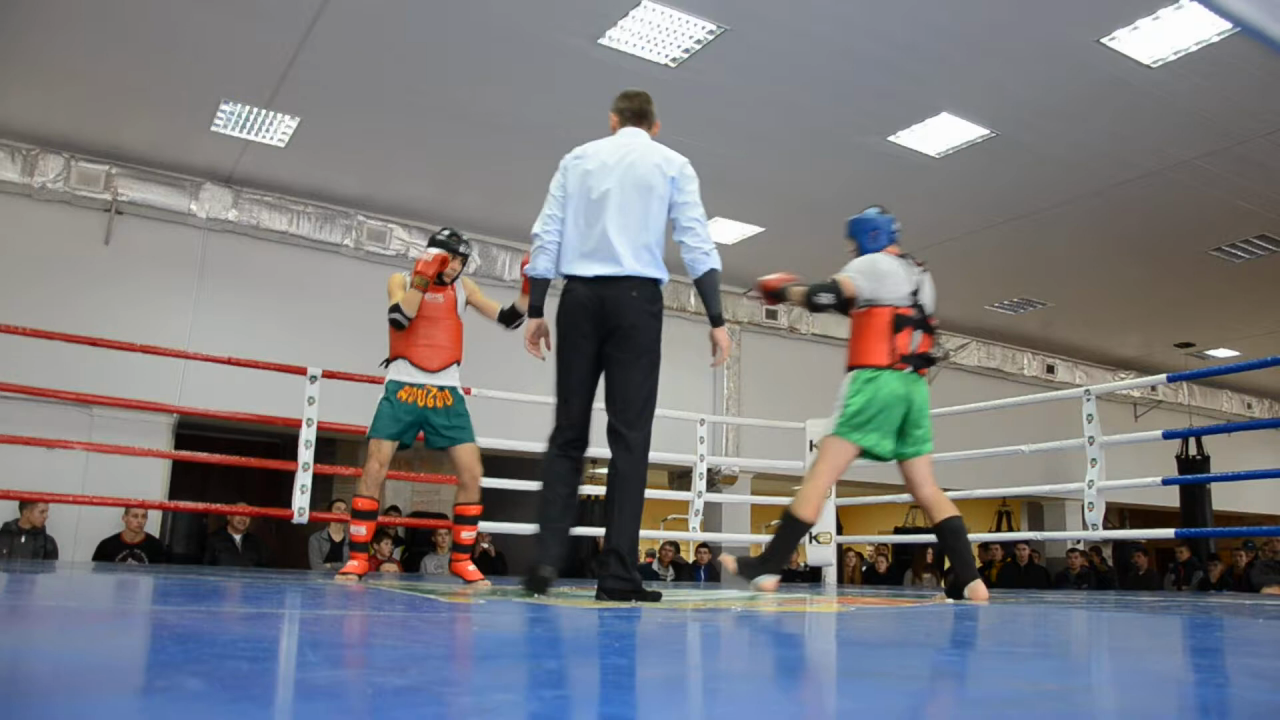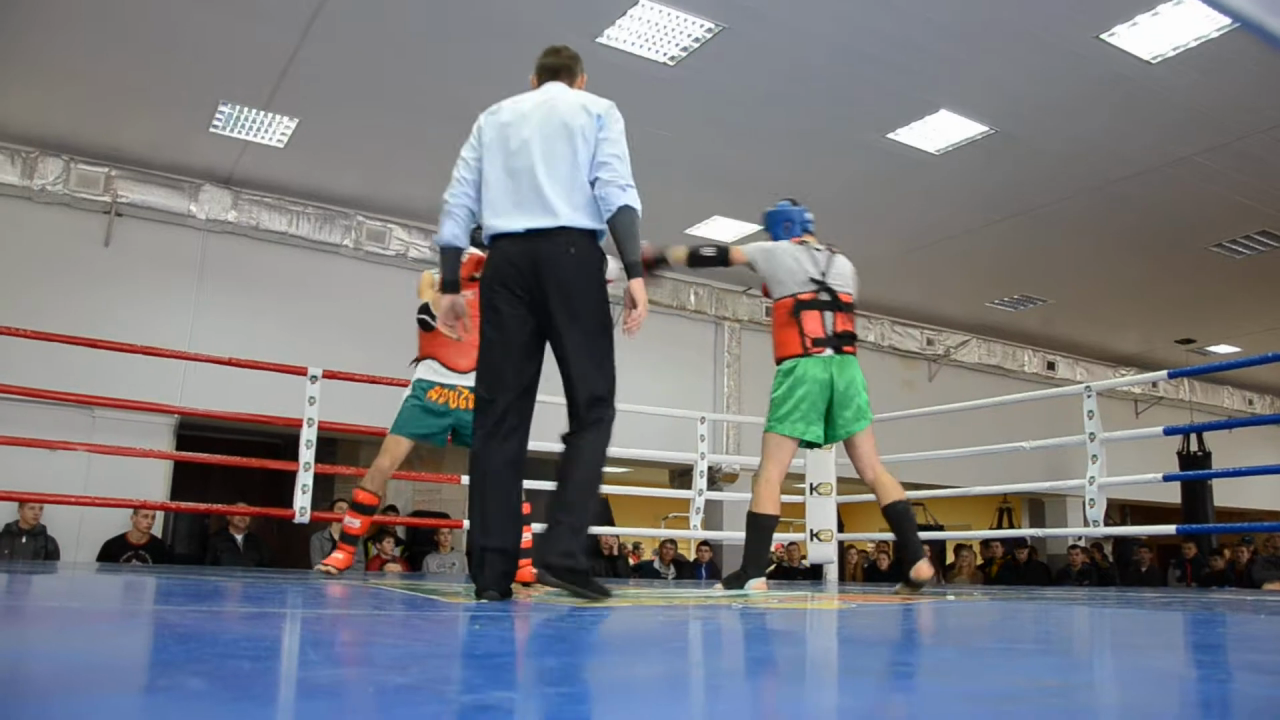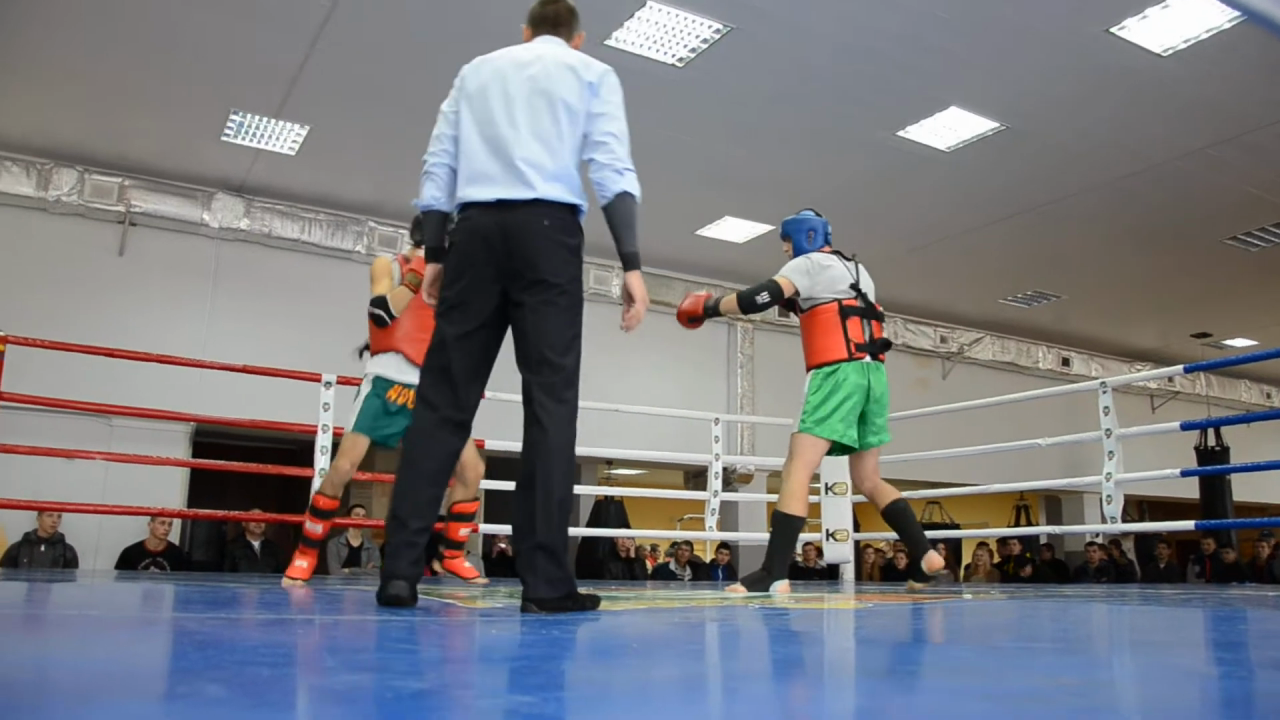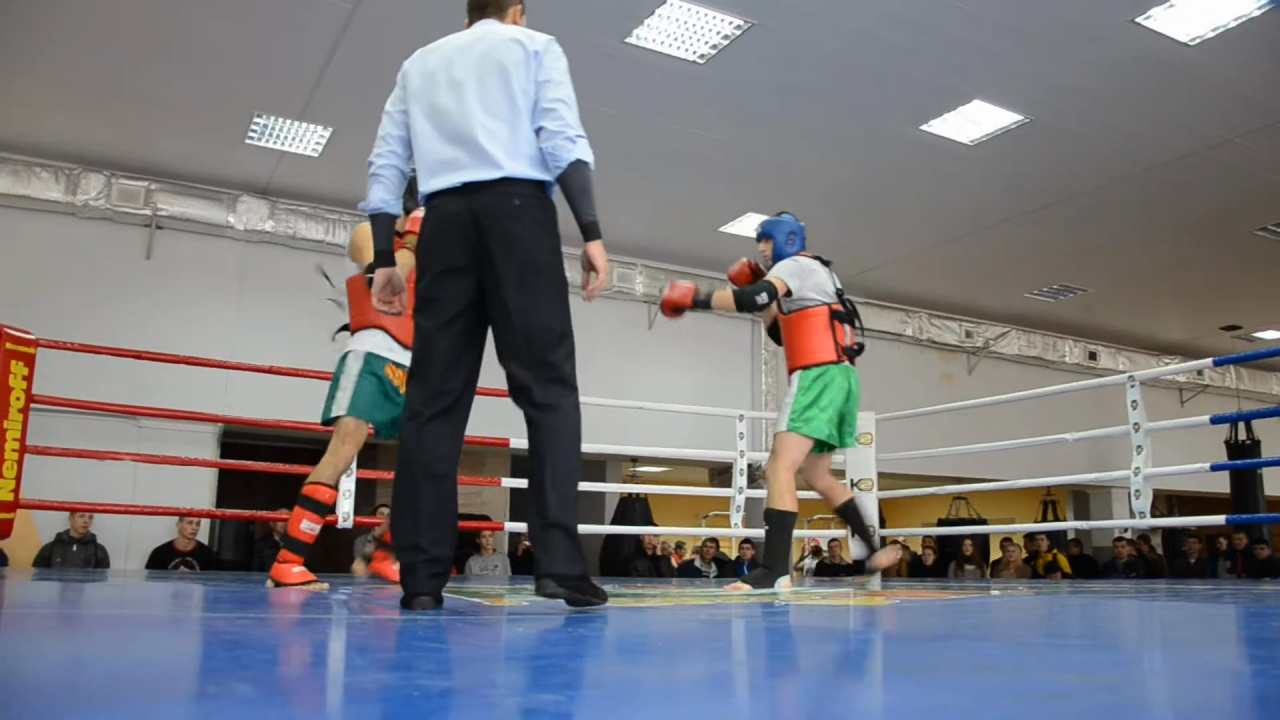
dt=0.7s
person 1, frame 1
left shoulder: (577, 159)
right shoulder: (673, 164)
left elbow: (546, 238)
right elbow: (697, 244)
left wrist: (536, 311)
right wrist: (717, 319)
left hip: (580, 298)
right hip: (635, 299)
left knee: (569, 431)
right knee: (630, 436)
left ankle: (548, 556)
right ankle: (618, 574)
person 1, frame 2
left shoulder: (494, 116)
right shoulder: (597, 110)
left elbow: (458, 202)
right elbow: (616, 190)
left wrist: (450, 286)
right wrist: (634, 272)
left hip: (507, 261)
right hip: (572, 255)
left knee: (500, 413)
right knee: (591, 403)
left ankle: (492, 572)
right ankle: (562, 548)
person 1, frame 3
left shoulder: (477, 69)
right shoulder: (592, 74)
left elbow: (438, 166)
right elbow: (612, 169)
left wrist: (434, 253)
right wrist: (630, 264)
left hip: (476, 230)
right hip: (547, 230)
left knee: (444, 397)
right knee: (550, 401)
left ankle: (401, 567)
right ankle: (545, 582)
person 1, frame 4
left shoulder: (420, 61)
left elbow: (385, 166)
right elbow: (562, 140)
left wrist: (384, 259)
right wrist: (591, 233)
left hip: (445, 221)
right hip: (518, 212)
left knee: (435, 396)
right knee: (546, 386)
left ankle: (422, 578)
right ankle: (559, 560)
person 2, frame 1
left shoulder: (870, 266)
right shoulder: (921, 277)
left elbow: (823, 299)
left wrist: (783, 289)
right wrist: (845, 301)
left hip: (874, 382)
right hip: (912, 386)
left knee: (820, 476)
right knee: (925, 490)
left ankle: (767, 567)
right ankle: (970, 579)
person 2, frame 2
left shoulder: (776, 252)
right shoulder: (844, 265)
left elbow: (714, 254)
left wrist: (658, 256)
left hip: (801, 370)
right hip: (845, 367)
left knee: (770, 473)
right knee: (872, 470)
left ankle: (752, 572)
right ankle: (916, 561)
person 2, frame 3
left shoulder: (809, 264)
right shoulder: (856, 271)
left elbow: (760, 297)
left wrist: (708, 308)
right wrist: (796, 302)
left hip: (836, 374)
right hip: (872, 374)
left knee: (796, 472)
right knee: (867, 480)
left ankle: (774, 574)
right ankle: (924, 554)
person 2, frame 4
left shoulder: (796, 265)
right shoulder: (817, 276)
left elbow: (757, 296)
right elbow: (781, 333)
left wrist: (695, 299)
right wrist: (758, 296)
left hip: (817, 378)
right hip: (839, 378)
left knee: (780, 470)
right knee: (817, 475)
left ankle: (774, 571)
right ankle: (873, 547)
person 3, frame 1
left shoulder: (464, 287)
right shoulder: (401, 280)
left elbow: (509, 319)
right elbow: (399, 320)
left wrist: (529, 290)
right wrist: (423, 275)
left hip: (446, 391)
right hip: (403, 389)
left knee: (472, 471)
right knee: (375, 468)
left ankle: (461, 557)
right ankle: (357, 557)
person 3, frame 2
right shoulder: (433, 279)
right elbow: (427, 321)
right wrist: (458, 275)
left hip: (475, 394)
right hip: (431, 389)
right knee: (384, 466)
right ankle: (345, 550)
person 3, frame 3
right shoulder: (387, 267)
right elbow: (381, 315)
right wrist: (416, 277)
right hip: (384, 384)
left knee: (472, 467)
right knee: (342, 469)
left ankle: (454, 555)
right ankle: (307, 553)
person 3, frame 4
right shoulder: (367, 233)
right wrist: (413, 245)
left hip: (409, 370)
right hip: (369, 359)
right knee: (344, 450)
left ankle: (381, 554)
right ankle: (287, 561)
